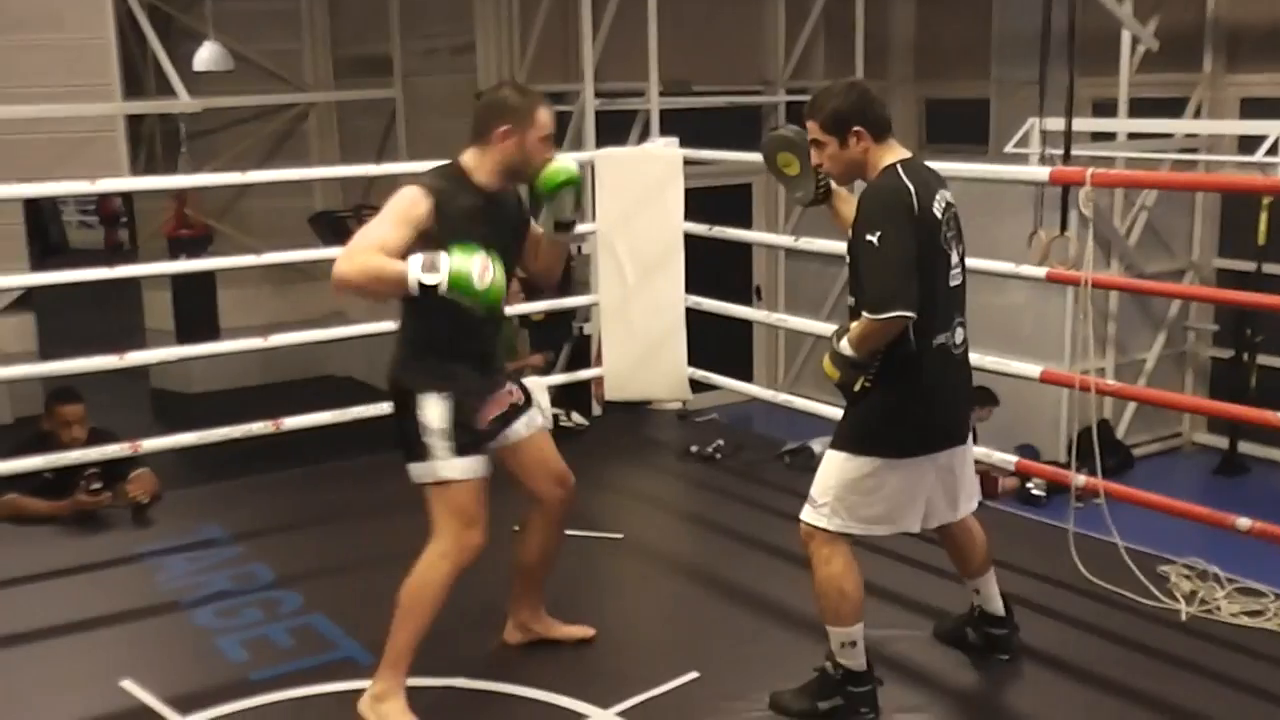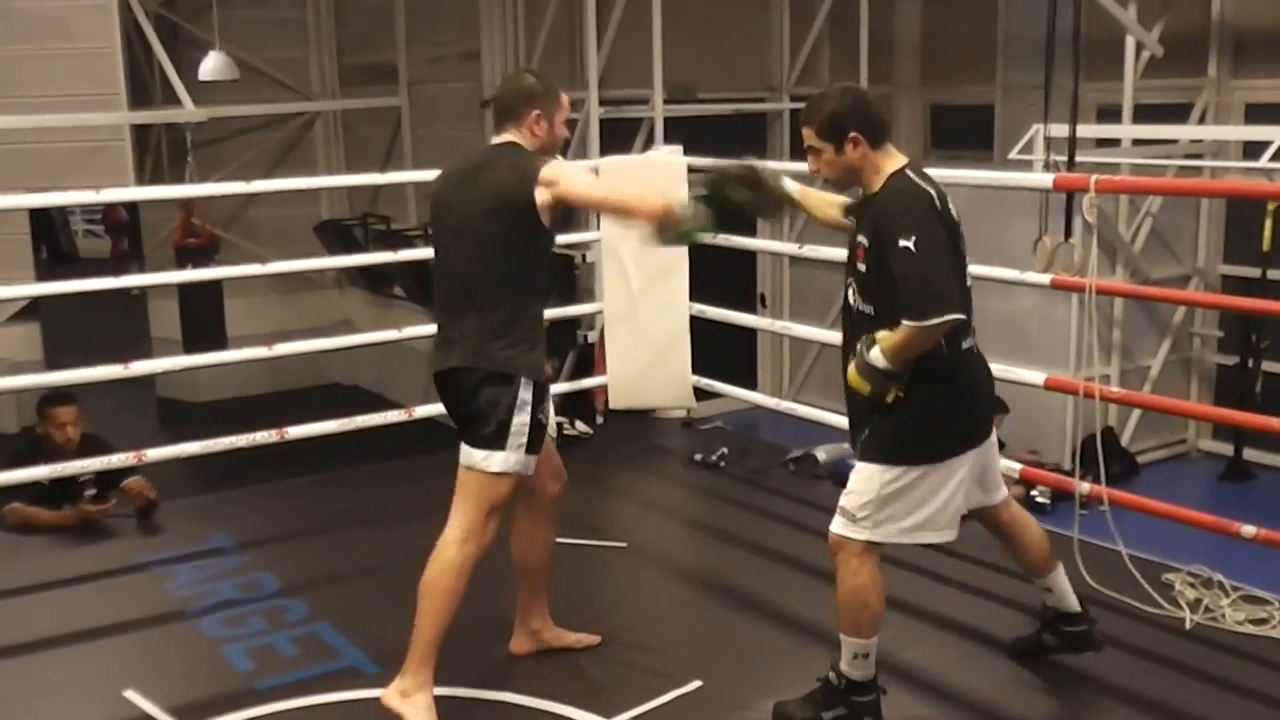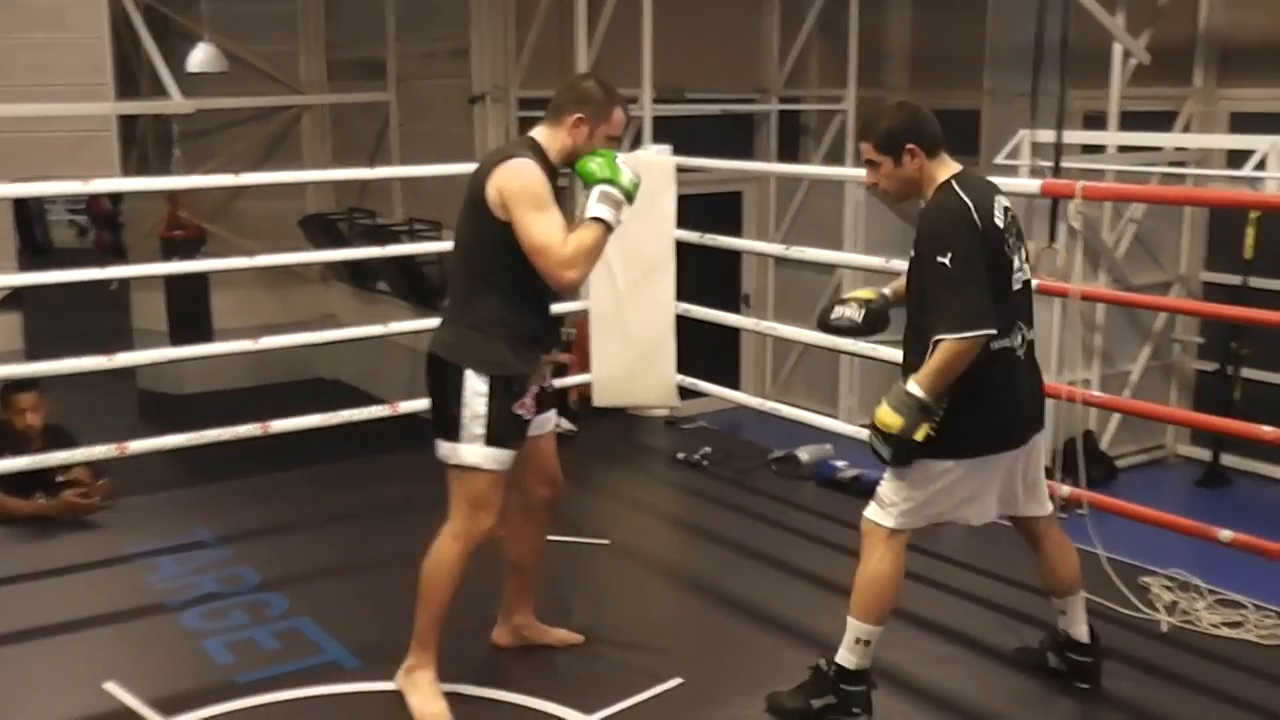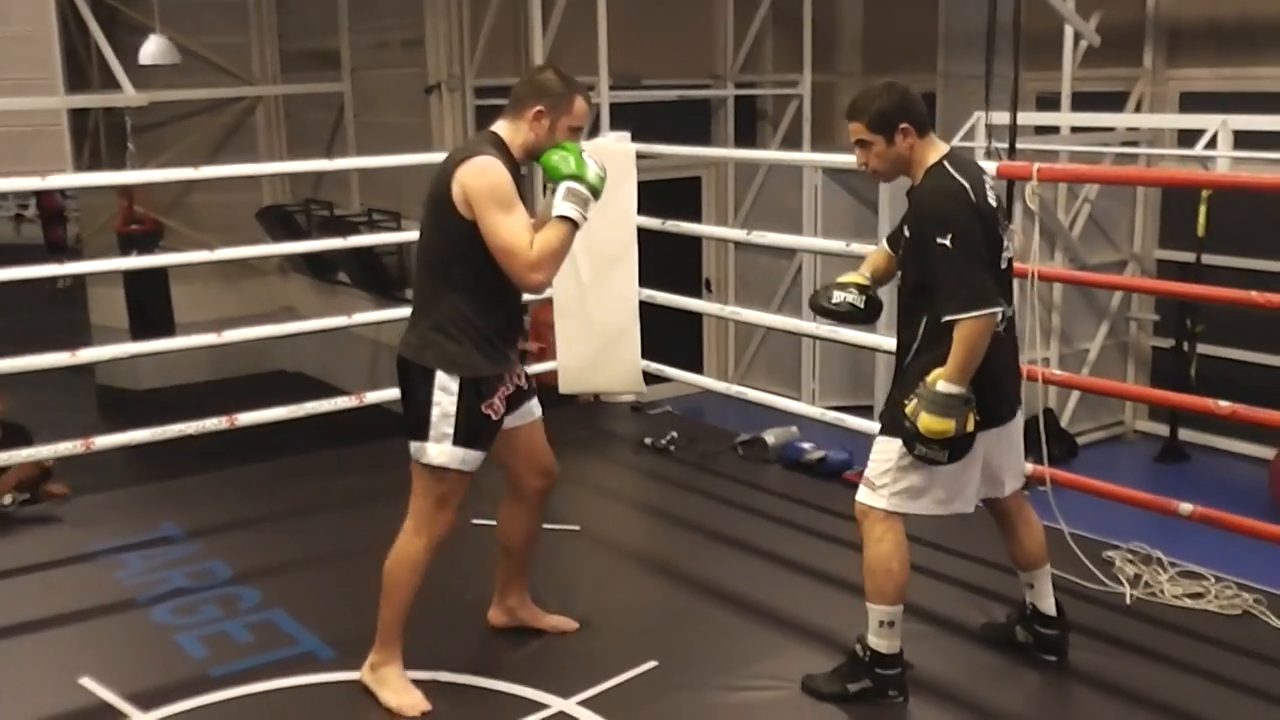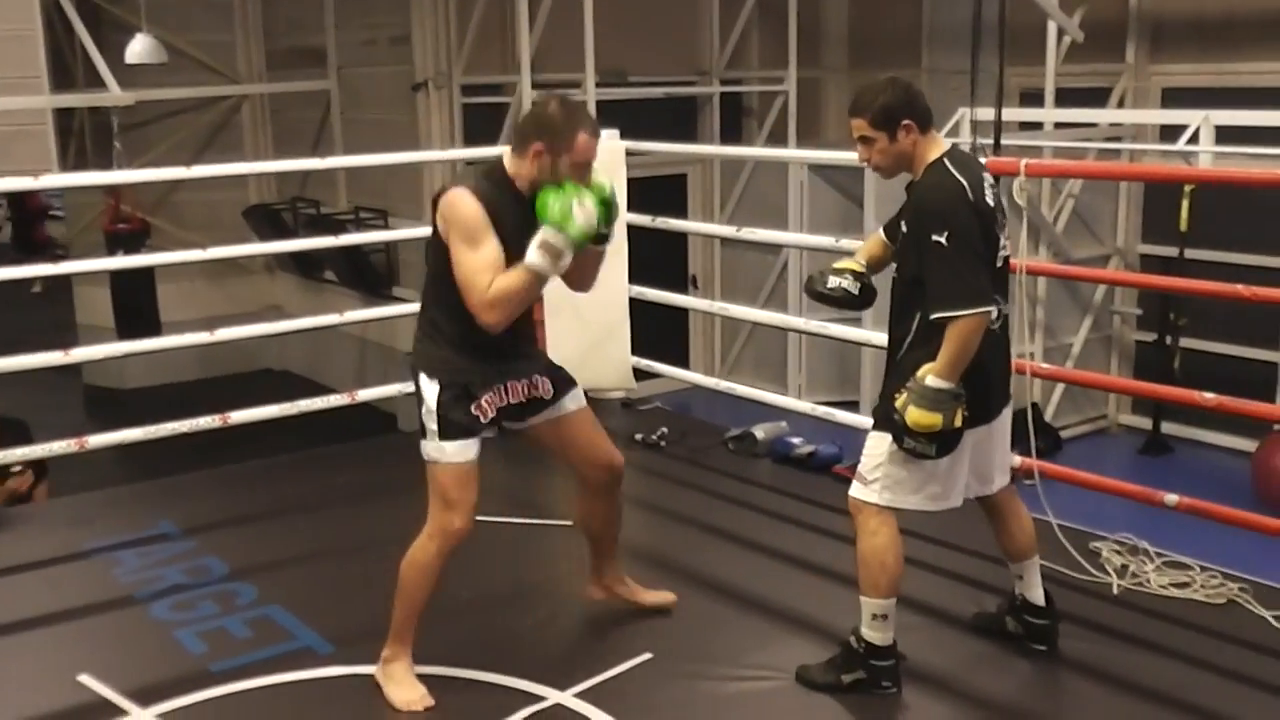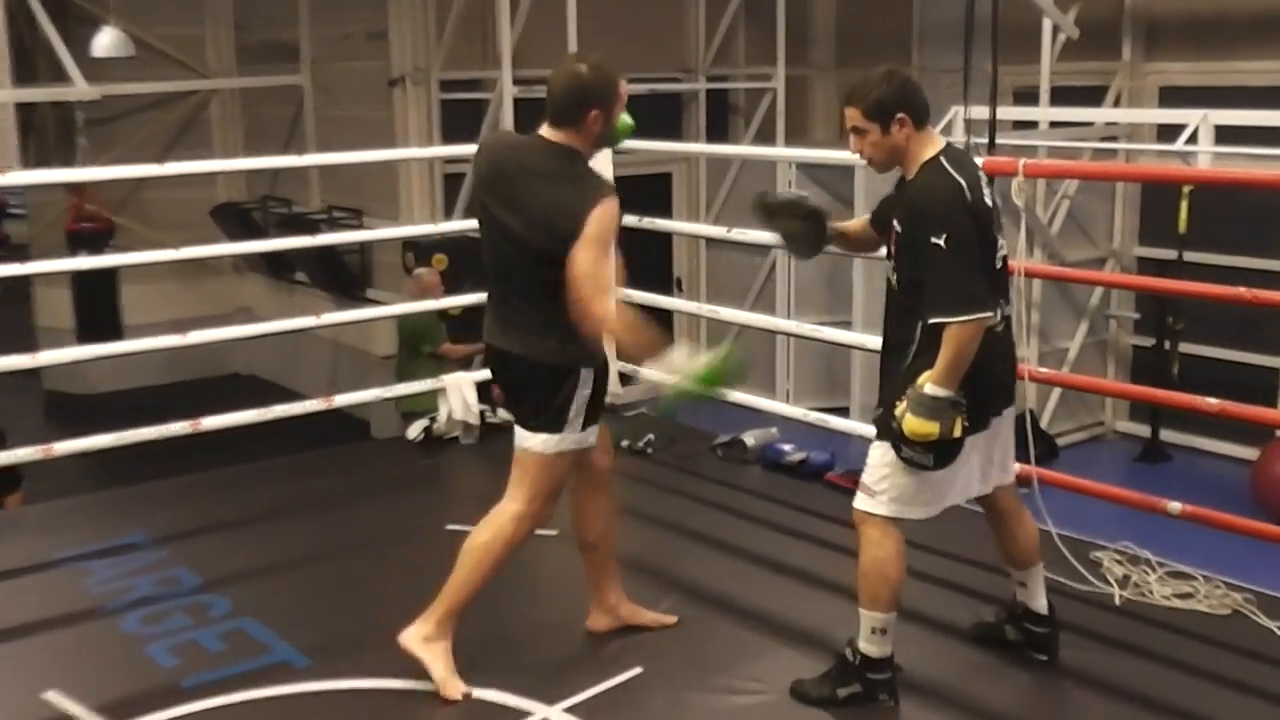
dt=0.3s
person 1, frame 1
left shoulder: (506, 197)
right shoulder: (426, 198)
left elbow: (543, 274)
right elbow: (348, 271)
left wrist: (559, 213)
right wrist: (437, 269)
left hip: (484, 375)
right hip: (436, 387)
left knee: (555, 489)
right knee: (460, 539)
left ankle: (527, 617)
person 1, frame 2
left shoulder: (449, 179)
right shoulder: (542, 174)
right elbow: (645, 205)
right wrist: (682, 216)
left hip: (461, 360)
right hip: (501, 368)
left knee: (545, 488)
right knee: (475, 525)
left ankle: (533, 626)
person 1, frame 3
left shoulder: (531, 168)
right shoulder: (520, 172)
left elbow: (549, 262)
right elbow: (565, 271)
left wrist: (595, 199)
right wrist: (607, 203)
left hip: (510, 360)
right hip: (478, 366)
left knee: (541, 488)
right knee: (475, 519)
left ankle: (516, 620)
right ankle: (418, 666)
person 1, frame 4
left shoulder: (508, 168)
right shoulder: (482, 170)
left elbow: (534, 263)
right elbow: (533, 272)
left wrist: (571, 198)
right wrist: (572, 198)
left hip: (494, 357)
right hip: (448, 365)
left knee: (536, 478)
right knee: (433, 518)
left ankle: (512, 602)
right ankle: (384, 661)
person 1, frame 5
left shoulder: (547, 196)
right shoulder: (466, 203)
left elbow: (579, 280)
right elbow: (490, 311)
left wrist: (596, 231)
right wrist: (546, 246)
left hip: (519, 361)
right hip: (457, 372)
left knee: (603, 466)
right knee: (451, 522)
left ankle: (608, 580)
right ankle: (395, 657)
person 1, frame 6
left shoulder: (496, 149)
right shoulder: (589, 198)
right elbow: (595, 312)
right wrist: (670, 357)
left hip: (511, 344)
right hip: (556, 358)
left knee: (595, 461)
right knee: (527, 500)
left ankle: (609, 604)
right ankle: (432, 633)
person 2, frame 1
left shoulder: (889, 196)
right shoulder: (924, 182)
left elbow: (889, 312)
left wrist: (848, 348)
right wrist: (827, 191)
left hip: (898, 402)
right hip: (944, 390)
left knee: (823, 531)
right knee: (951, 513)
right ankle: (993, 622)
person 2, frame 2
left shoulder: (905, 207)
right shoulder: (892, 194)
left elbow: (938, 314)
right elbow: (849, 213)
left wrist: (877, 361)
right wrist: (776, 187)
left hip: (923, 409)
right hip: (961, 392)
left knee: (854, 540)
right knee: (996, 506)
right ankle: (1069, 617)
person 2, frame 3
left shoulder: (945, 217)
right shoulder: (982, 195)
left elbow: (968, 330)
left wrist: (913, 394)
right wrist: (881, 299)
left hip: (970, 409)
right hip: (1016, 398)
left knee: (883, 529)
right knee: (1037, 519)
right ankle: (1078, 648)
person 2, frame 4
left shoulder: (942, 197)
right shoulder: (958, 177)
left elbow: (978, 310)
right elbow: (902, 245)
left wrist: (947, 391)
right wrist: (862, 278)
left hip: (953, 383)
right hip: (994, 383)
left knee: (876, 510)
right knee: (1007, 497)
left ankle: (881, 664)
right ankle: (1044, 623)
person 2, frame 5
left shoulder: (941, 195)
right shoulder: (961, 173)
left elbow: (972, 308)
right elbow: (898, 234)
left wrist: (937, 386)
right wrist: (859, 262)
left hip: (947, 379)
right hip: (984, 378)
left knee: (870, 504)
right knee: (995, 490)
left ankle: (875, 655)
right ankle: (1033, 612)
person 2, frame 6
left shoulder: (939, 198)
right shoulder: (931, 179)
left elbow: (970, 313)
right elbow: (880, 231)
left wrist: (936, 395)
right wrist: (814, 223)
left hip: (950, 386)
right hip: (986, 382)
left knee: (877, 517)
right knee: (997, 498)
left ankle: (870, 668)
right ankle: (1036, 616)
